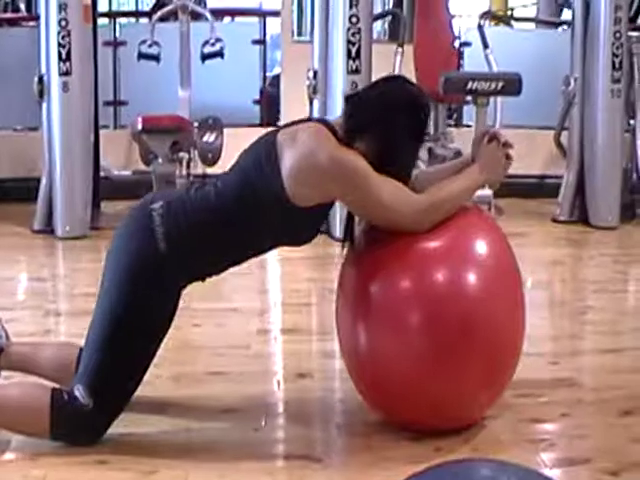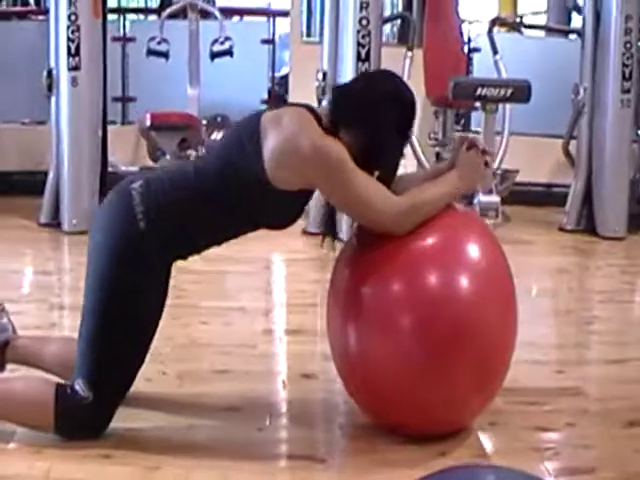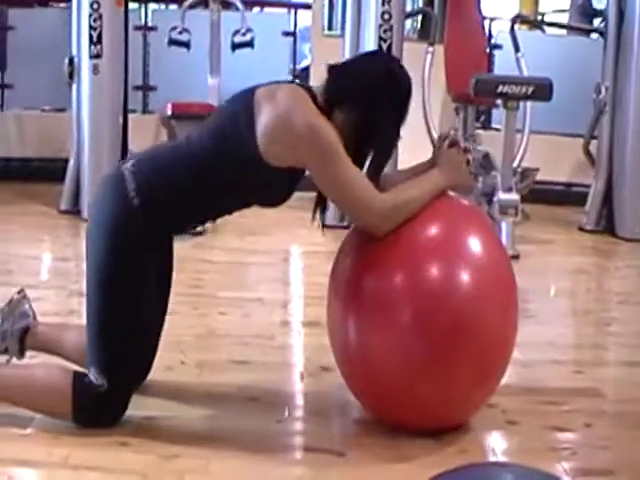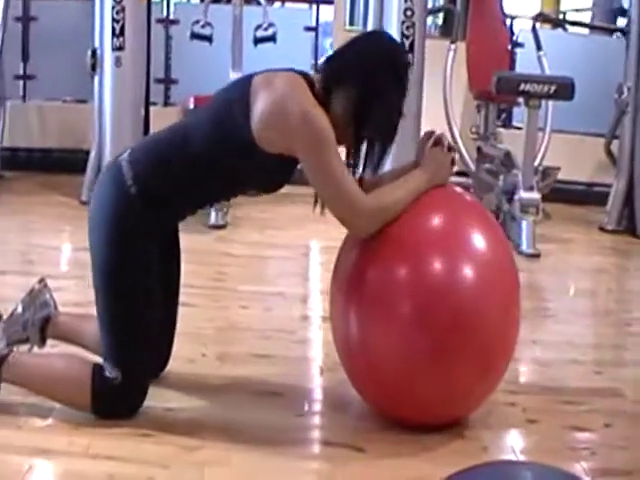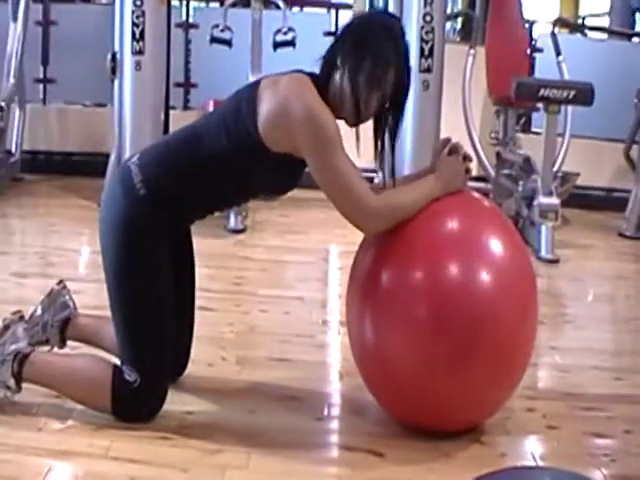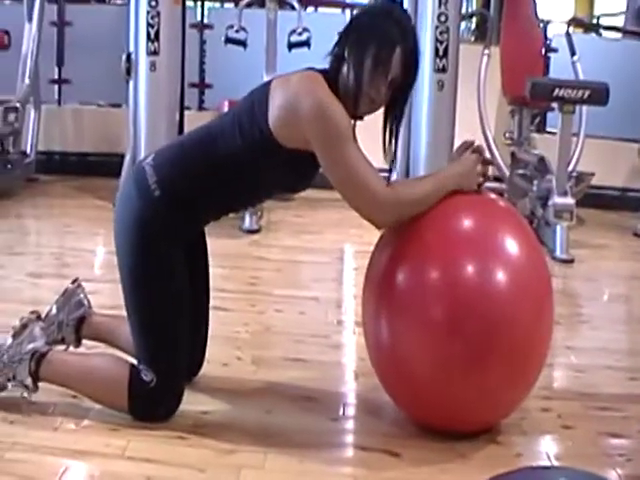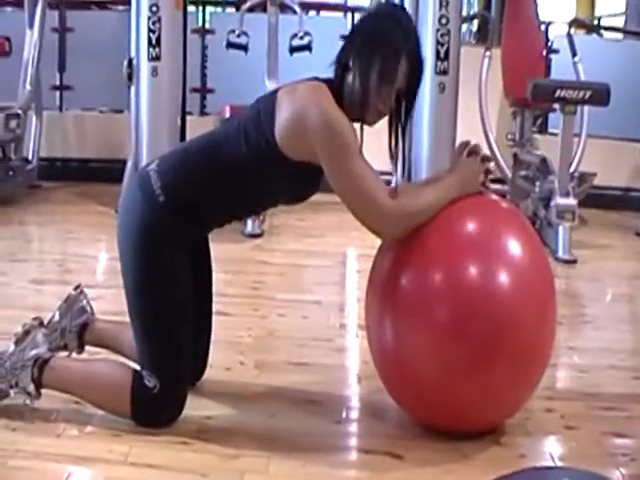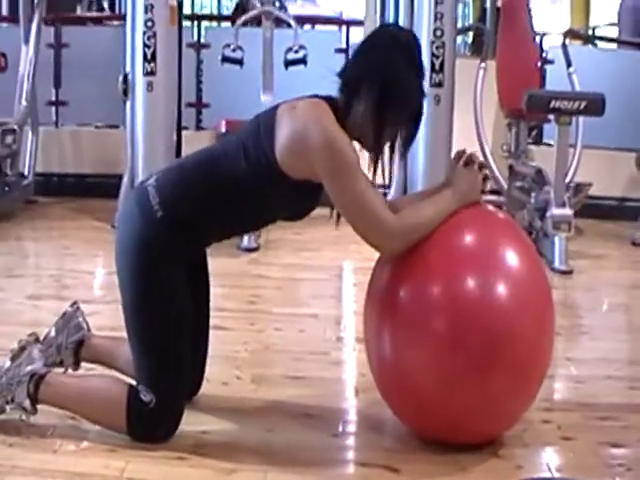
dt=0.3s
person 1, frame 1
left shoulder: (322, 138)
right shoulder: (329, 160)
left elbow: (397, 189)
right elbow: (415, 214)
left wrist: (466, 163)
right wrist: (480, 173)
left hip: (158, 237)
right hip: (154, 253)
left knee: (105, 370)
right knee: (84, 418)
person 1, frame 2
left shoulder: (308, 126)
right shoulder: (312, 147)
left elbow: (376, 190)
right elbow: (394, 217)
left wrist: (447, 169)
right wrist: (460, 180)
left hip: (144, 221)
right hip: (135, 234)
left knee: (106, 366)
right knee: (85, 414)
person 1, frame 3
left shoulder: (302, 106)
right shoulder: (305, 124)
left elbow: (361, 190)
right elbow: (376, 216)
left wrist: (427, 168)
right wrist: (441, 177)
left hip: (142, 209)
right hip: (129, 216)
left knee: (129, 365)
right knee: (103, 401)
person 1, frame 4
left shoulder: (299, 93)
right shoulder: (299, 110)
left elbow: (348, 193)
right elbow: (361, 218)
left wrist: (416, 167)
right wrist: (426, 177)
left hip: (149, 206)
right hip: (129, 206)
left knee: (150, 361)
right knee: (119, 395)
left ankle: (46, 319)
person 1, frame 5
left shoulder: (310, 99)
right shoulder: (304, 106)
left elbow: (358, 195)
right elbow: (367, 215)
left wrist: (428, 174)
right wrist: (439, 183)
left hip: (162, 210)
right hip: (138, 208)
left knee: (170, 362)
right knee: (140, 398)
left ankle: (62, 320)
person 1, frame 6
left shoulder: (326, 102)
right shoulder: (315, 102)
left elbow: (373, 193)
right elbow: (380, 210)
left wrist: (448, 175)
right wrist: (456, 177)
left hip: (176, 212)
right hip: (153, 211)
left knee: (185, 364)
right knee: (158, 397)
left ankle: (78, 318)
person 1, frame 7
left shoulder: (328, 107)
right shoulder: (320, 114)
left elbow: (377, 199)
right elbow: (386, 221)
left wrist: (447, 177)
right wrist: (457, 184)
left hip: (178, 215)
right hip: (156, 216)
left knee: (188, 367)
right knee: (160, 403)
left ankle: (77, 325)
person 1, frame 8
left shoulder: (325, 120)
right shoulder: (321, 133)
left elbow: (377, 213)
right elbow: (389, 236)
left wrist: (445, 188)
right wrist: (456, 196)
left hip: (176, 230)
right hip: (154, 232)
left knee: (183, 381)
right knee: (156, 416)
left ankle: (76, 341)
